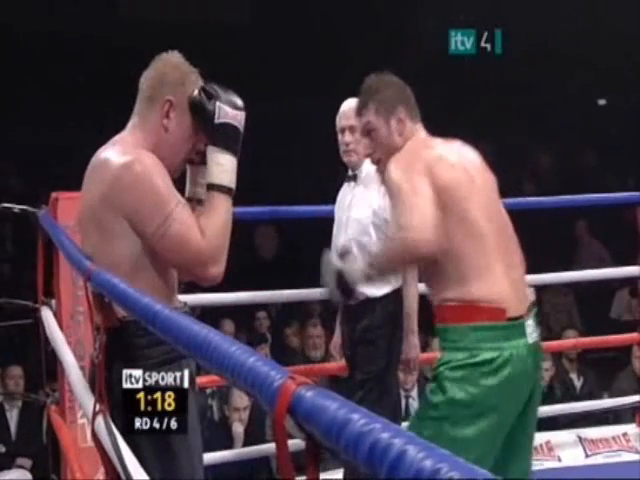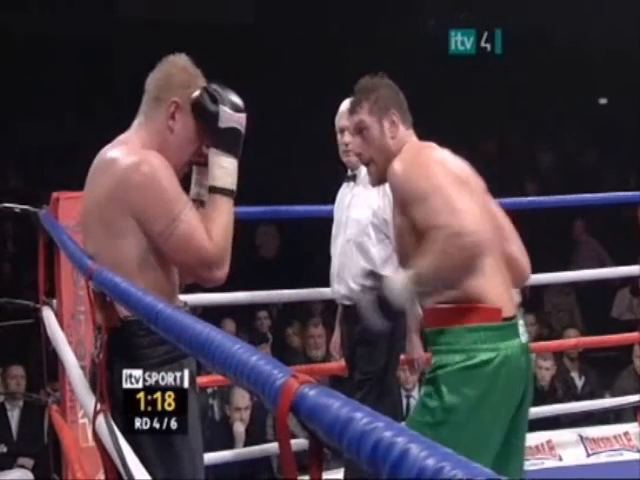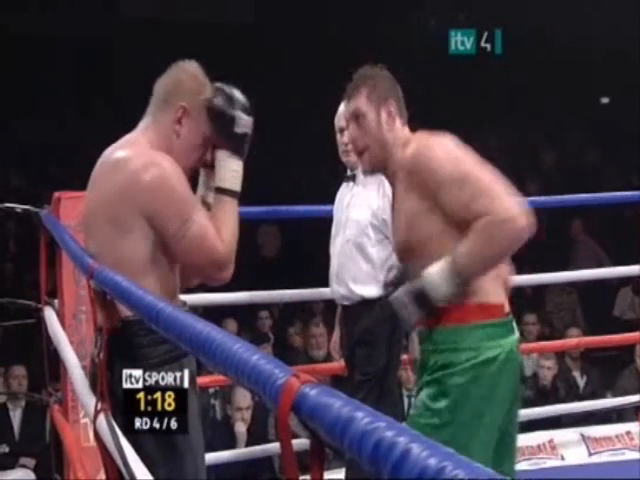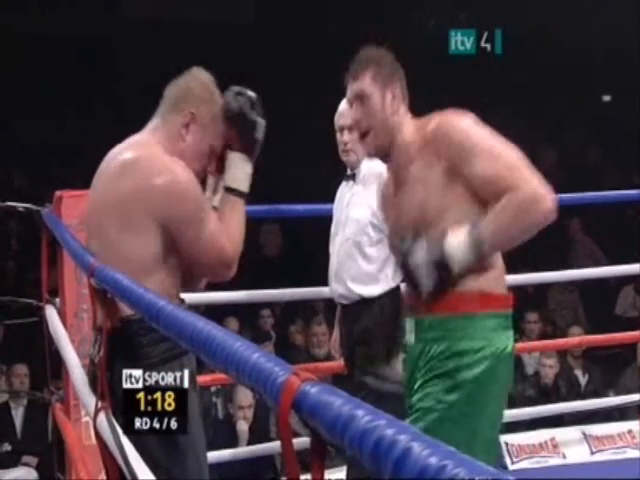
dt=0.7s
person 1, frame 1
left shoulder: (112, 160)
right shoulder: (137, 167)
left elbow: (179, 257)
right elbow: (208, 264)
left wrist: (200, 175)
right wrist: (223, 157)
left hip: (129, 350)
right hip: (148, 354)
person 1, frame 2
left shoulder: (113, 160)
right shoulder: (145, 167)
left elbow: (178, 266)
right elbow: (212, 265)
left wrist: (203, 181)
right wrist: (225, 161)
left hip: (127, 348)
right hip: (150, 352)
person 1, frame 3
left shoulder: (115, 161)
right shoulder: (154, 170)
right elbow: (218, 264)
left wrist: (209, 181)
right wrist: (230, 162)
left hip: (123, 347)
right hip: (151, 351)
person 1, frame 4
left shoulder: (119, 161)
right shoulder: (168, 175)
right elbow: (222, 263)
left wrist: (216, 188)
right wrist: (240, 164)
left hip: (121, 344)
right hip: (151, 348)
person 2, frame 1
left shoulder: (405, 161)
right shoulder: (463, 154)
left elbow: (419, 238)
left wrist: (356, 269)
left hip: (480, 346)
right hip: (521, 338)
person 2, frame 2
left shoulder: (408, 164)
right shoulder: (447, 162)
left elbow: (468, 239)
right elbow: (518, 267)
left wrist: (399, 287)
left hip: (471, 349)
right hip: (507, 342)
person 2, frame 3
left shoulder: (425, 153)
right shoulder: (402, 185)
left elbow: (512, 220)
left wrist: (435, 283)
left hip: (469, 347)
right hip: (476, 345)
person 2, frame 4
left shoulder: (447, 133)
right shoulder: (389, 189)
left elbow: (537, 200)
left wrist: (454, 250)
left hip: (467, 336)
right hip: (427, 338)
person 3, frame 1
left shoulder: (387, 184)
right shoulder: (345, 191)
left elbow: (409, 262)
left wrist: (411, 333)
right wrist: (340, 324)
left hip: (382, 311)
right hip: (354, 311)
left knee: (368, 411)
right knee: (378, 408)
person 3, frame 2
left shoulder: (387, 184)
right shoulder: (344, 190)
right wrist: (340, 323)
left hip: (381, 312)
right hip: (353, 312)
left knee: (366, 410)
right knee: (380, 408)
person 3, frame 3
left shoulder: (386, 182)
right shoulder: (344, 190)
right wrist: (339, 322)
left hip: (379, 312)
right hip: (353, 311)
left knee: (368, 409)
right knee: (380, 406)
person 3, frame 4
left shoulder: (384, 179)
right shoulder: (344, 187)
left wrist: (403, 318)
left hip: (378, 310)
right hip: (353, 310)
left knee: (371, 407)
right knee: (375, 405)
